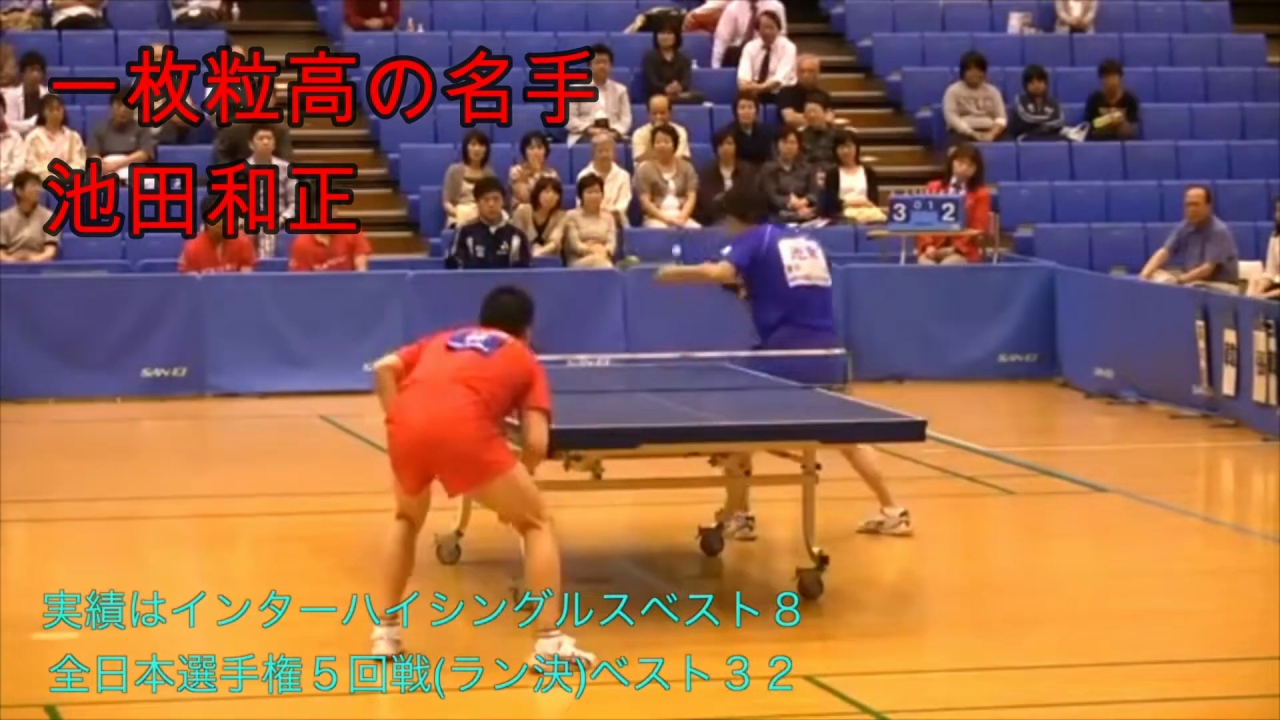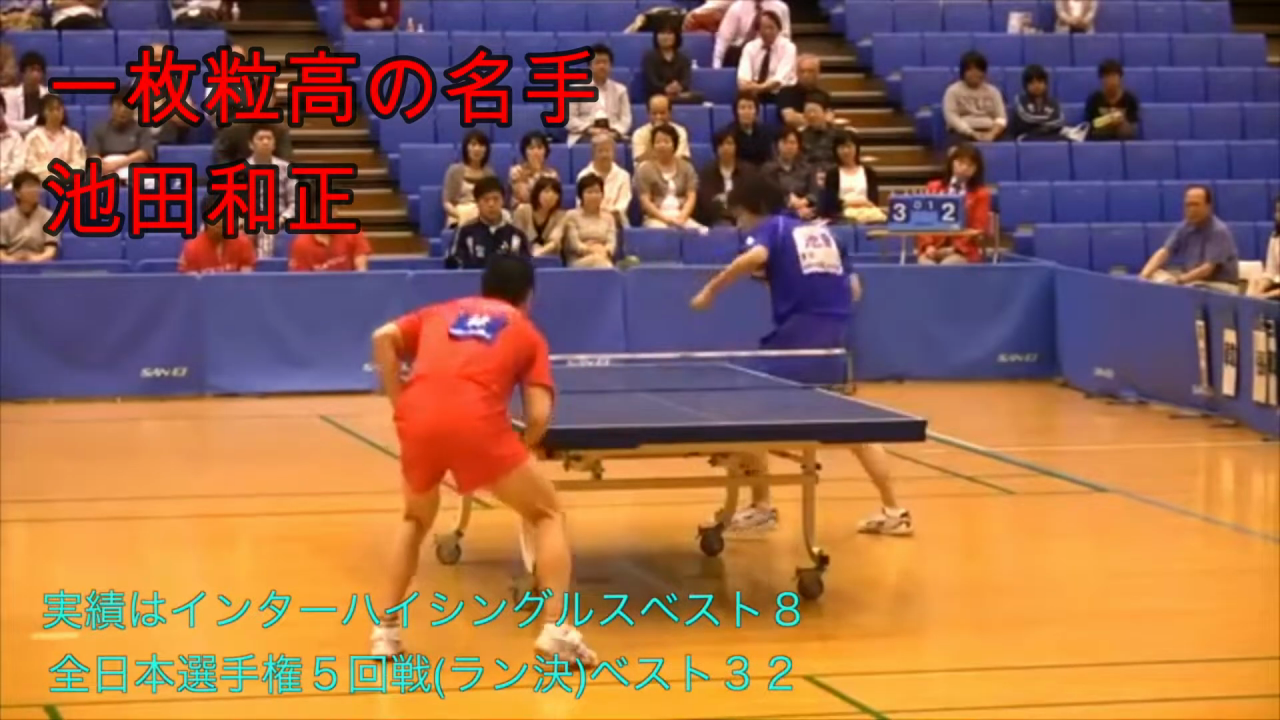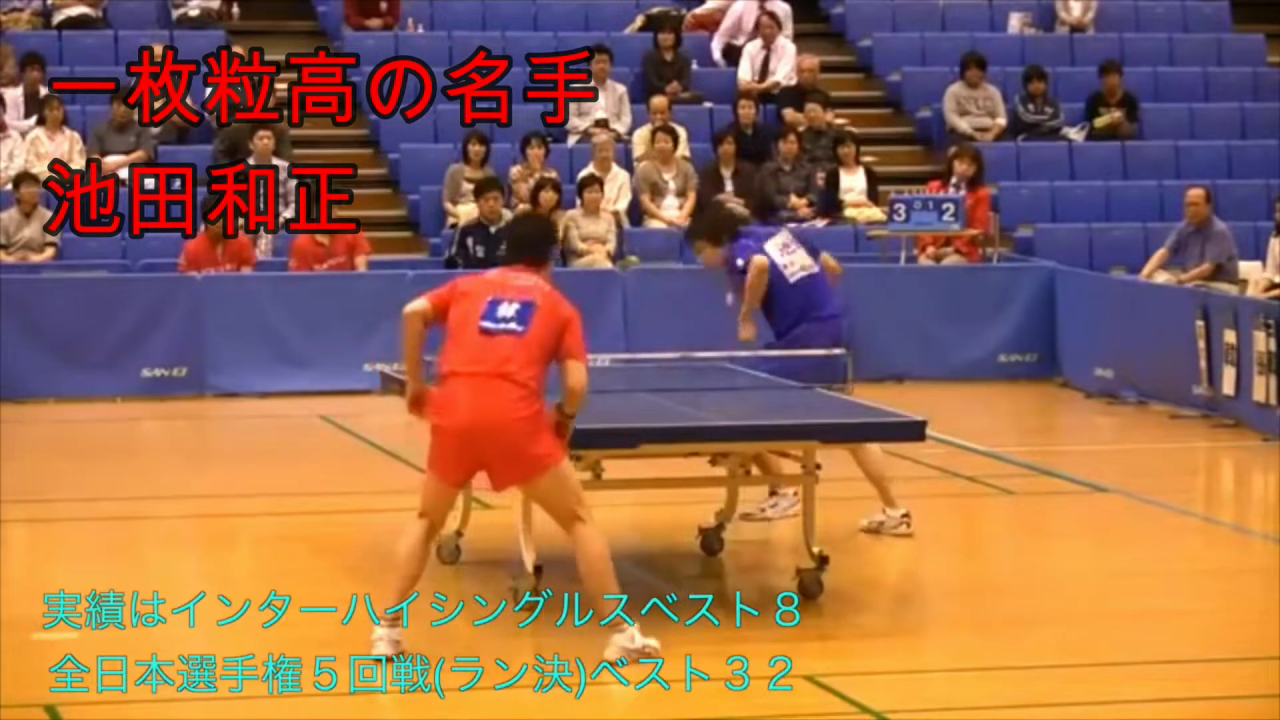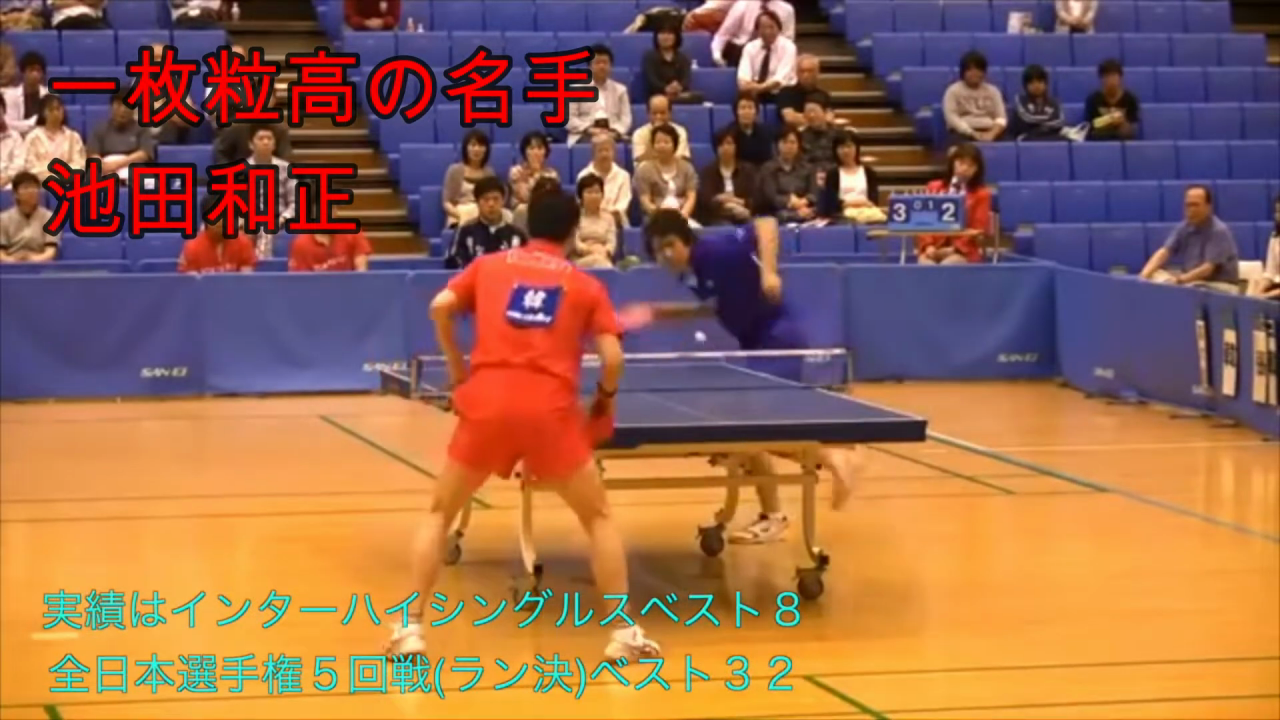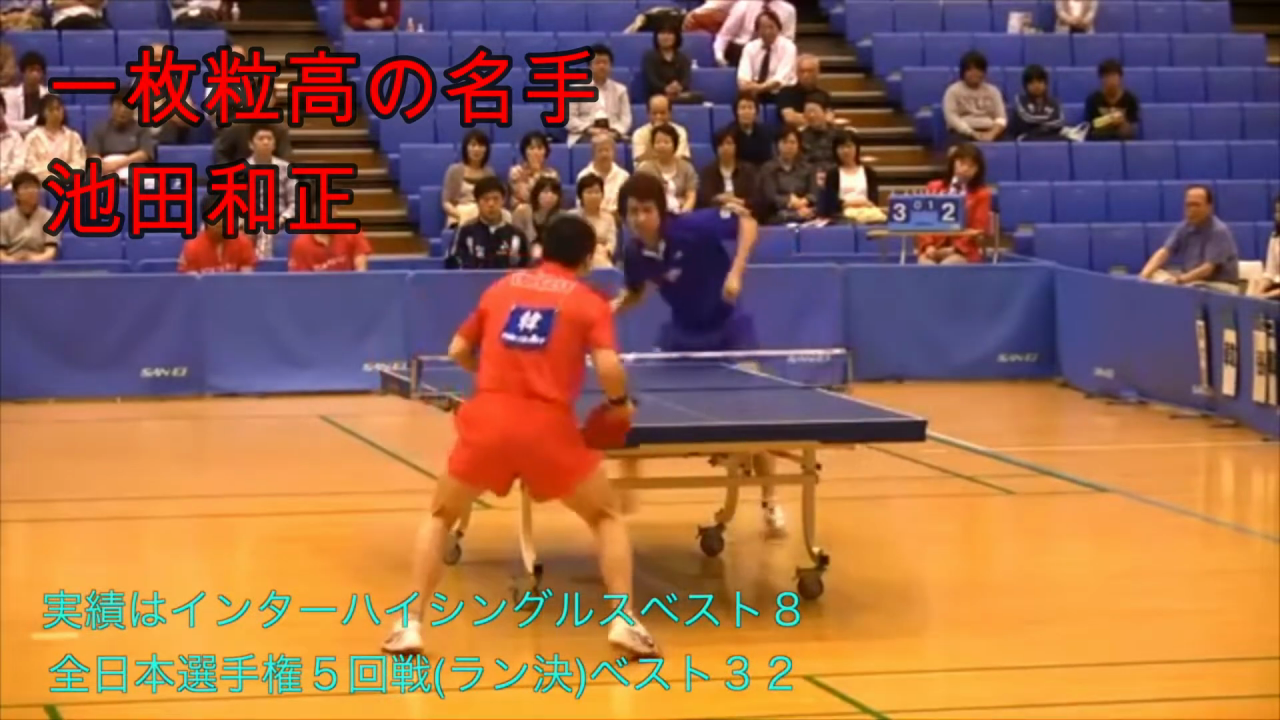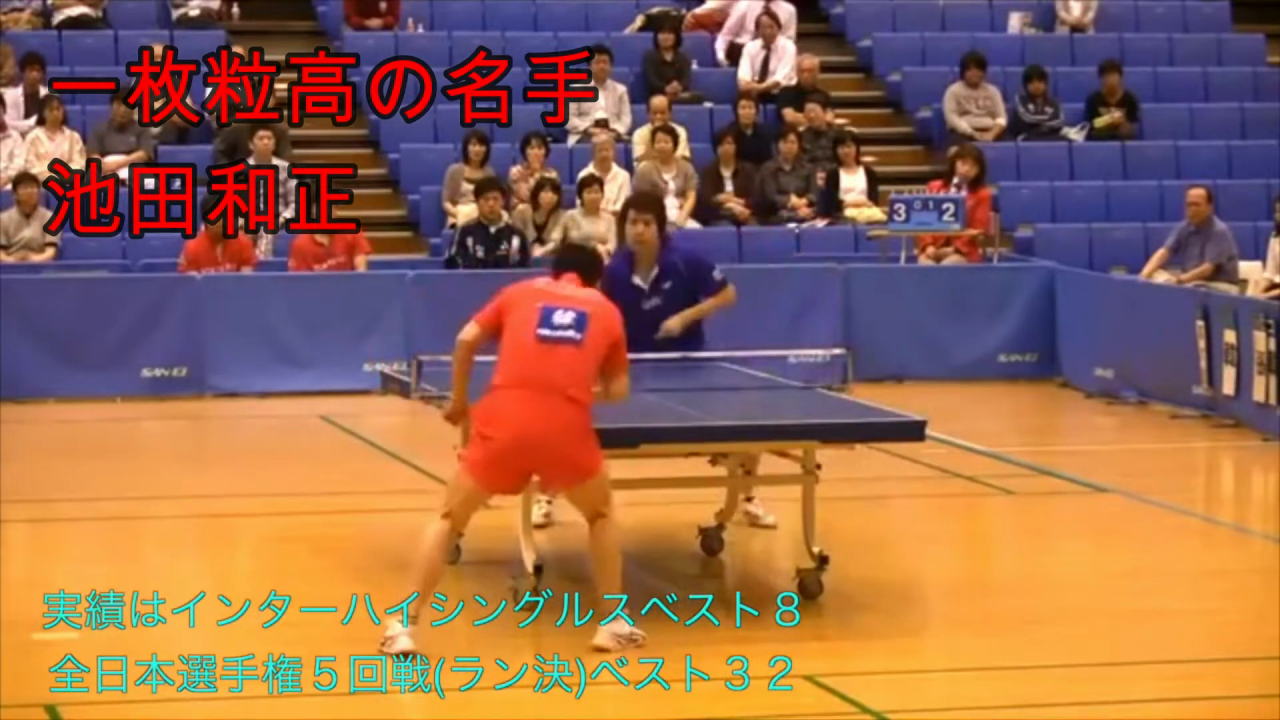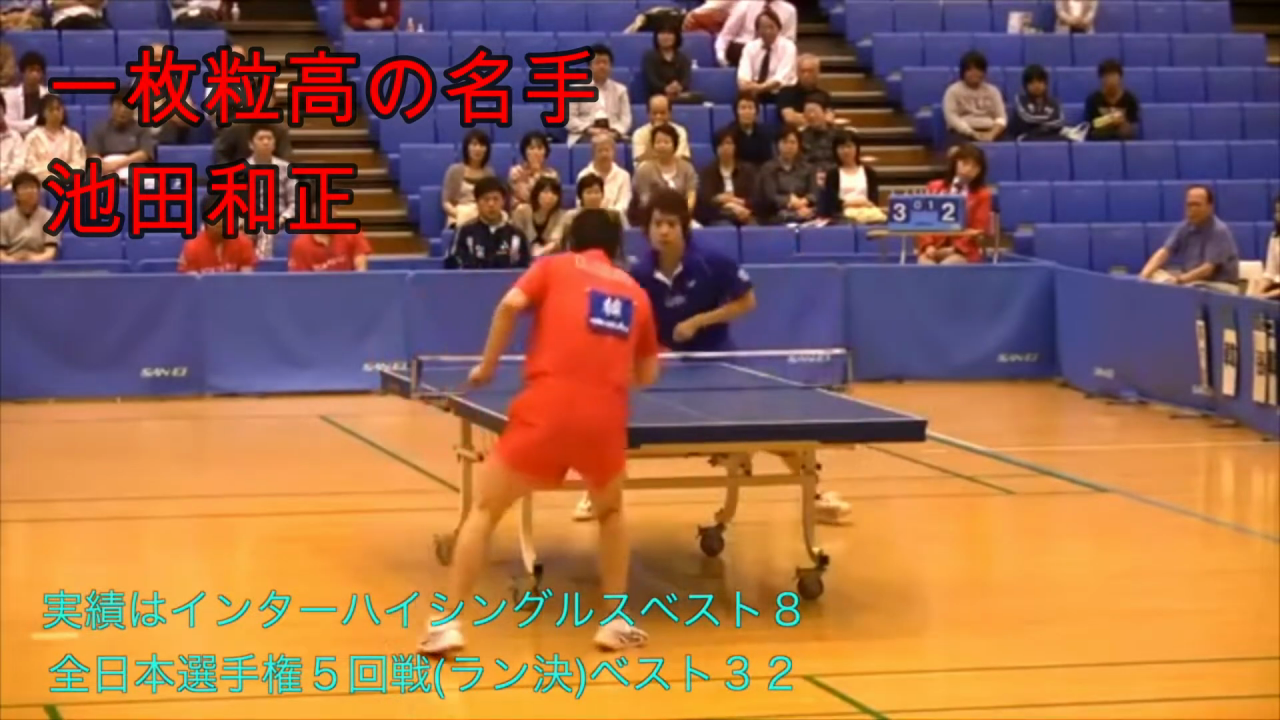
dt=0.2s
person 1, frame 1
left shoulder: (442, 339)
right shoulder: (525, 360)
left elbow: (383, 368)
right elbow: (537, 443)
right wrist: (518, 481)
left hip: (408, 423)
right hip: (462, 427)
left knee: (407, 518)
right knee: (537, 522)
left ankle: (385, 629)
right ankle: (549, 641)
person 1, frame 2
left shoulder: (441, 313)
right shoulder: (528, 333)
left elbow: (383, 339)
right elbow: (539, 415)
left wrist: (399, 401)
right wrist: (523, 447)
left hip: (418, 415)
right hip: (476, 420)
left knee: (416, 519)
right knee: (548, 515)
left ankle: (386, 632)
right ankle: (557, 630)
person 1, frame 3
left shoulder: (469, 285)
right shoulder: (559, 305)
left elbow: (414, 314)
right elbow: (577, 383)
left wrist: (415, 382)
right wrist: (564, 418)
left hip: (455, 412)
right hip: (517, 417)
left knee: (427, 521)
right knee: (578, 521)
left ankle: (387, 632)
right ankle: (621, 634)
person 1, frame 4
left shoulder: (490, 264)
right shoulder: (584, 283)
left elbow: (441, 308)
right elbow: (611, 358)
left wrist: (456, 363)
right wrist: (607, 398)
left hip: (487, 403)
right hip: (550, 409)
left knee: (440, 513)
right knee: (597, 518)
left ankle: (410, 627)
right ankle: (624, 631)
person 1, frame 5
left shoulder: (501, 288)
right shoulder: (589, 302)
left elbow: (459, 351)
right elbow: (609, 369)
right wrist: (621, 400)
left hip: (486, 422)
right hip: (548, 429)
left knee: (440, 516)
right knee: (607, 516)
left ankle: (411, 623)
right ankle: (625, 622)
person 1, frame 6
left shoulder: (521, 292)
right shoulder: (607, 310)
left elbow: (467, 338)
right elbow: (618, 390)
left wrist: (458, 396)
left hip: (503, 421)
right hip: (568, 426)
left knee: (449, 518)
right knee: (601, 513)
left ankle: (405, 626)
right ankle: (613, 621)
person 1, frame 7
left shoulder: (553, 267)
right shoulder: (638, 294)
left elbow: (511, 304)
right elbow: (648, 373)
left wrist: (487, 363)
left hip: (545, 409)
right hip: (605, 419)
left knee: (484, 511)
right knee: (611, 513)
left ankle: (448, 623)
right ankle: (616, 621)
person 2, frame 1
left shoulder: (754, 240)
right shoulder: (807, 243)
left elbow: (717, 272)
left wrist: (674, 273)
left hip: (787, 345)
right hip: (826, 346)
left ankle: (739, 517)
right ankle: (890, 510)
person 2, frame 2
left shoulder: (770, 229)
right shoulder: (820, 231)
left elbow: (756, 257)
right elbow: (854, 290)
left wrist: (710, 289)
left hip: (799, 333)
right hip: (837, 335)
left ankle: (761, 504)
right ankle: (892, 511)
person 2, frame 3
left shoulder: (739, 253)
right shoulder: (780, 238)
left elbow: (759, 266)
right elbow: (832, 267)
left wrist: (745, 320)
left hip: (802, 340)
right hip: (832, 335)
left ankle: (781, 494)
right ankle: (894, 512)
person 2, frame 4
left shoulder: (716, 251)
right shoulder: (692, 273)
left elbow: (766, 226)
left wrist: (769, 274)
right wrist: (665, 312)
left hip: (779, 339)
right hip: (760, 343)
left ankle: (772, 515)
right ankle: (835, 459)
person 2, frame 5
left shoulder: (697, 227)
right shoulder: (633, 252)
left elbow: (747, 222)
right elbow: (632, 294)
left wrist: (736, 272)
right wrist: (610, 311)
left hip: (728, 328)
right hip: (683, 333)
left ankle: (770, 501)
person 2, frame 6
left shoulder: (687, 261)
right shoulder: (613, 274)
left elbow: (727, 295)
left wrist: (684, 318)
left hip: (686, 356)
left ankle: (748, 498)
right ankle: (548, 496)
person 2, frame 7
left shoulder: (711, 261)
right shoulder: (638, 276)
left elbow: (748, 301)
right elbow: (636, 325)
left wrist: (698, 323)
left hip: (716, 354)
right hip: (669, 360)
left knee: (773, 416)
right knee: (626, 424)
left ankle: (813, 495)
right ankle: (596, 493)
